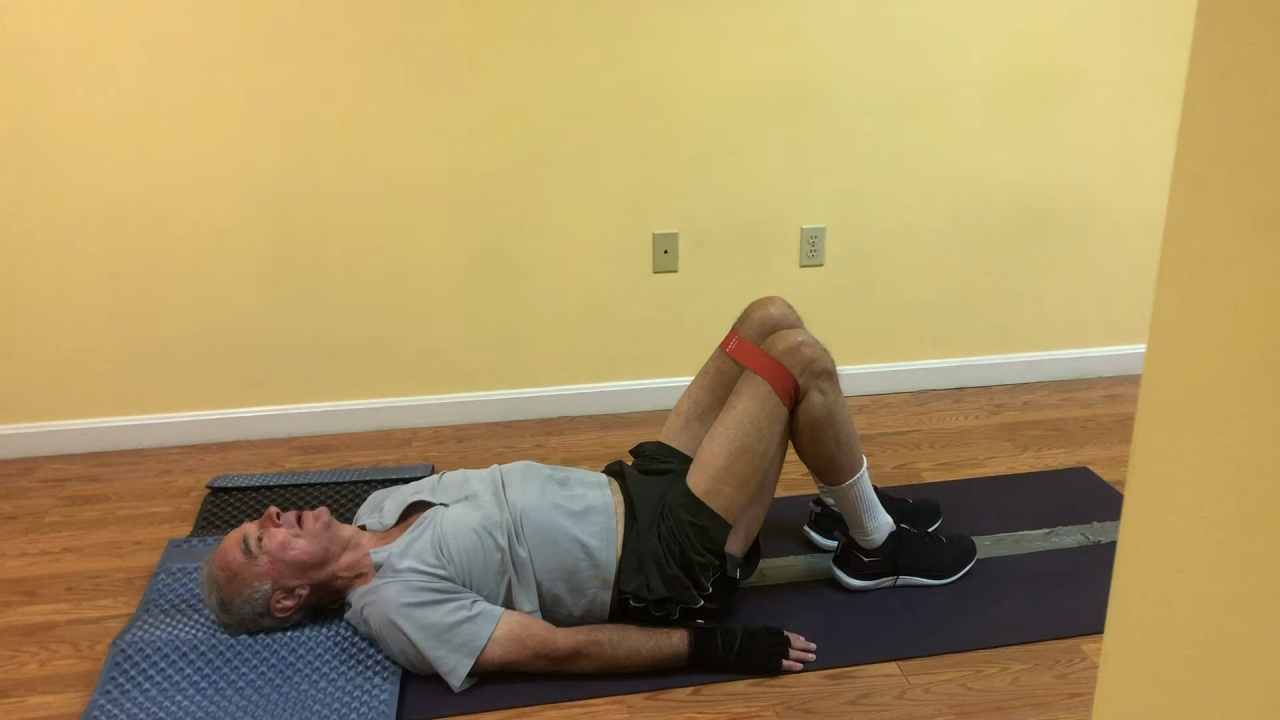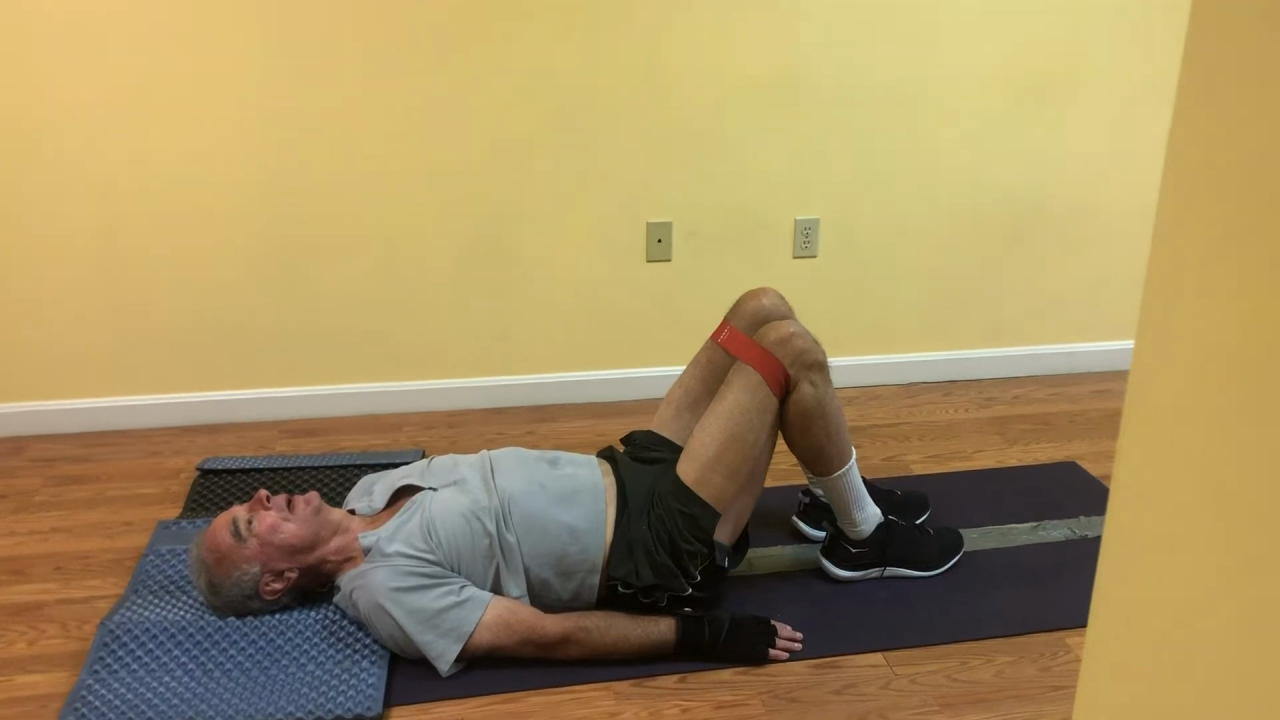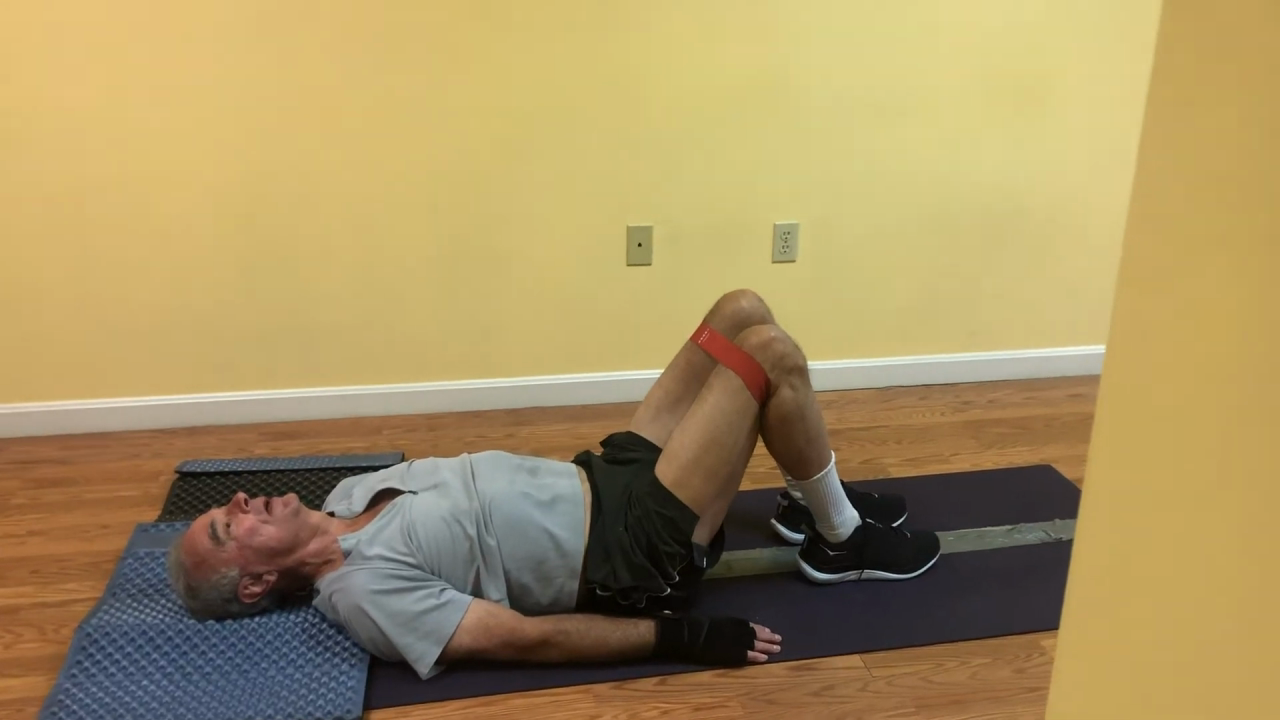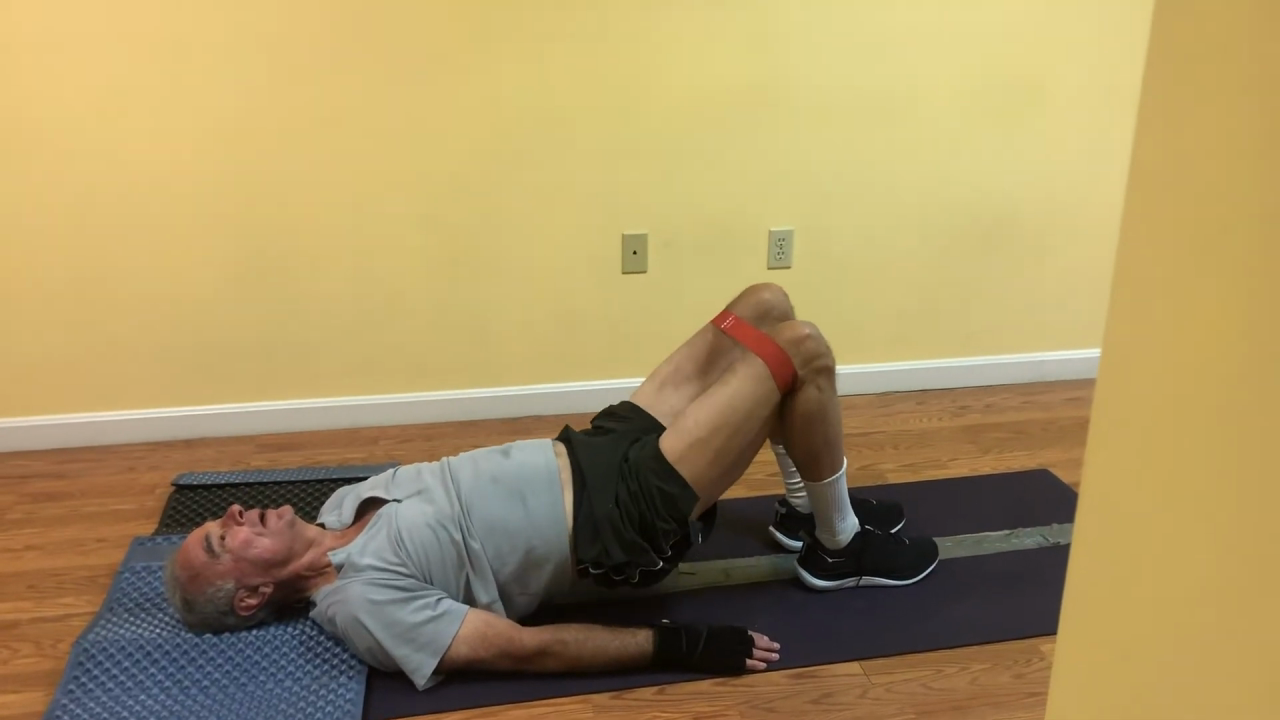
dt=1s
person 1, frame 1
left shoulder: (381, 509)
right shoulder: (395, 605)
right elbow: (562, 649)
right wrist: (718, 644)
left hip: (637, 488)
right hip: (669, 562)
left knee: (771, 317)
right knee: (801, 357)
left ankle: (848, 509)
right ankle: (877, 548)
person 1, frame 2
left shoulder: (370, 496)
right shoulder: (385, 589)
right elbow: (548, 635)
right wrist: (706, 636)
left hip: (629, 473)
right hip: (661, 547)
left knee: (762, 308)
right knee: (791, 349)
left ankle: (836, 499)
right ankle: (864, 538)
person 1, frame 3
left shoulder: (350, 496)
right shoulder: (363, 592)
right elbow: (527, 638)
right wrist: (684, 638)
left hip: (606, 478)
right hip: (638, 548)
left knee: (742, 310)
right knee: (772, 354)
left ankle: (812, 501)
right ankle: (843, 541)
person 1, frame 4
left shoulder: (343, 507)
right shoulder: (359, 604)
right elbow: (523, 649)
right wrist: (679, 645)
left hip: (600, 452)
right hip: (626, 518)
left knee: (766, 304)
right knee: (802, 348)
left ankle: (808, 508)
right ankle: (841, 547)
